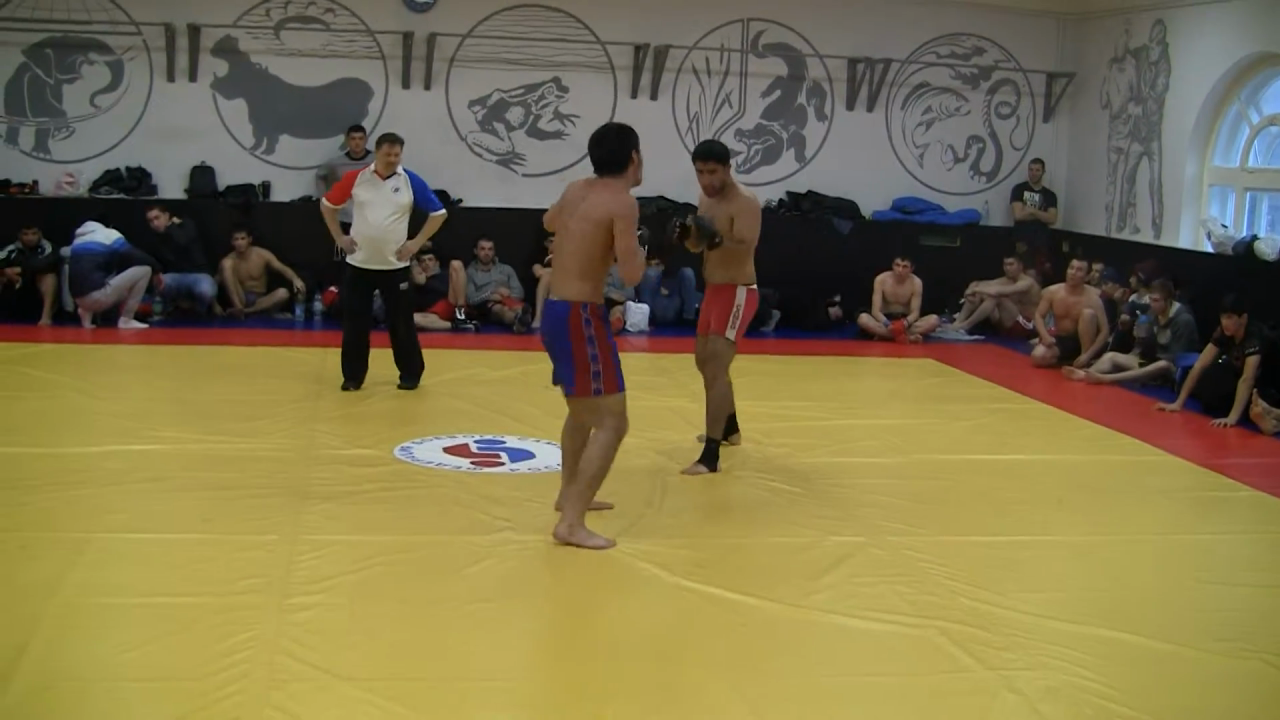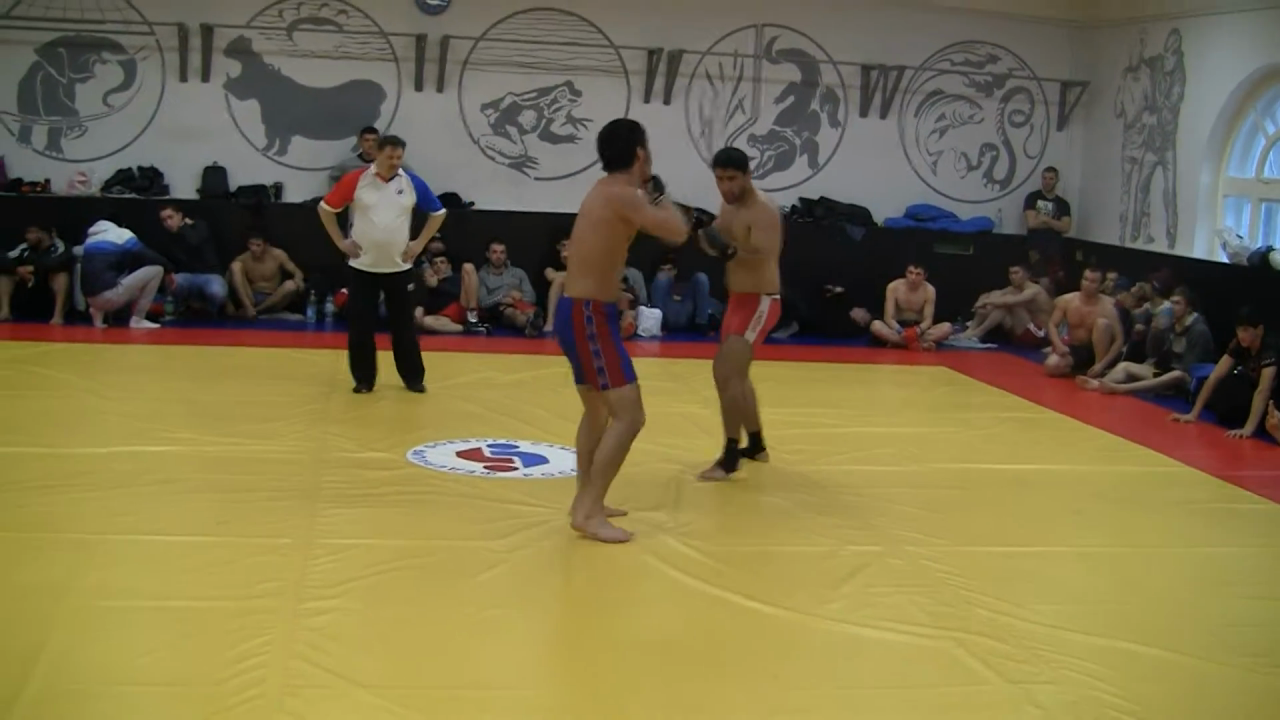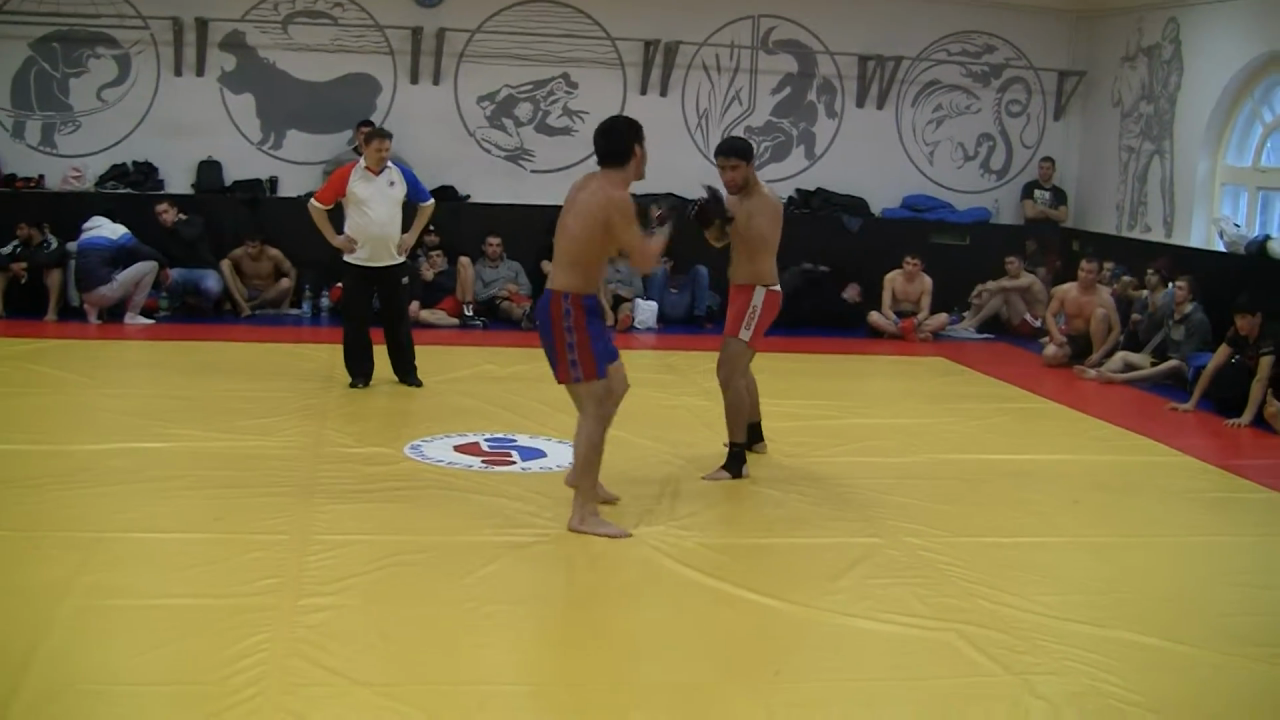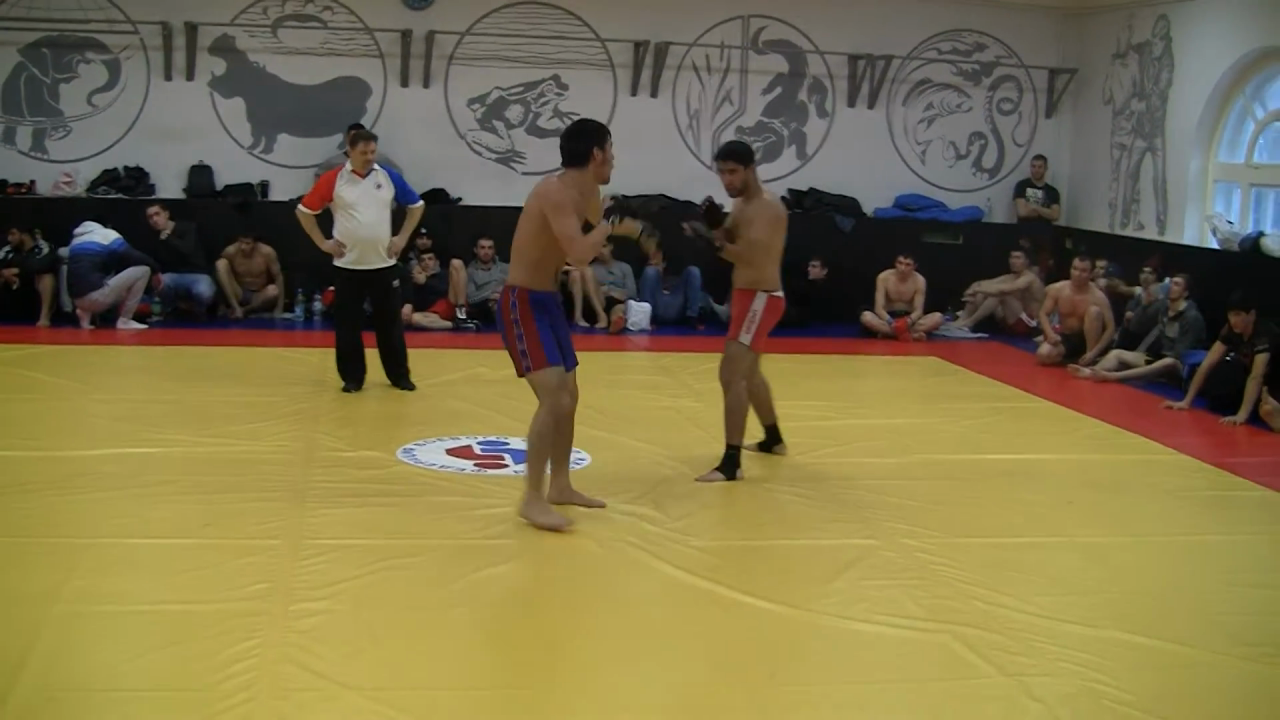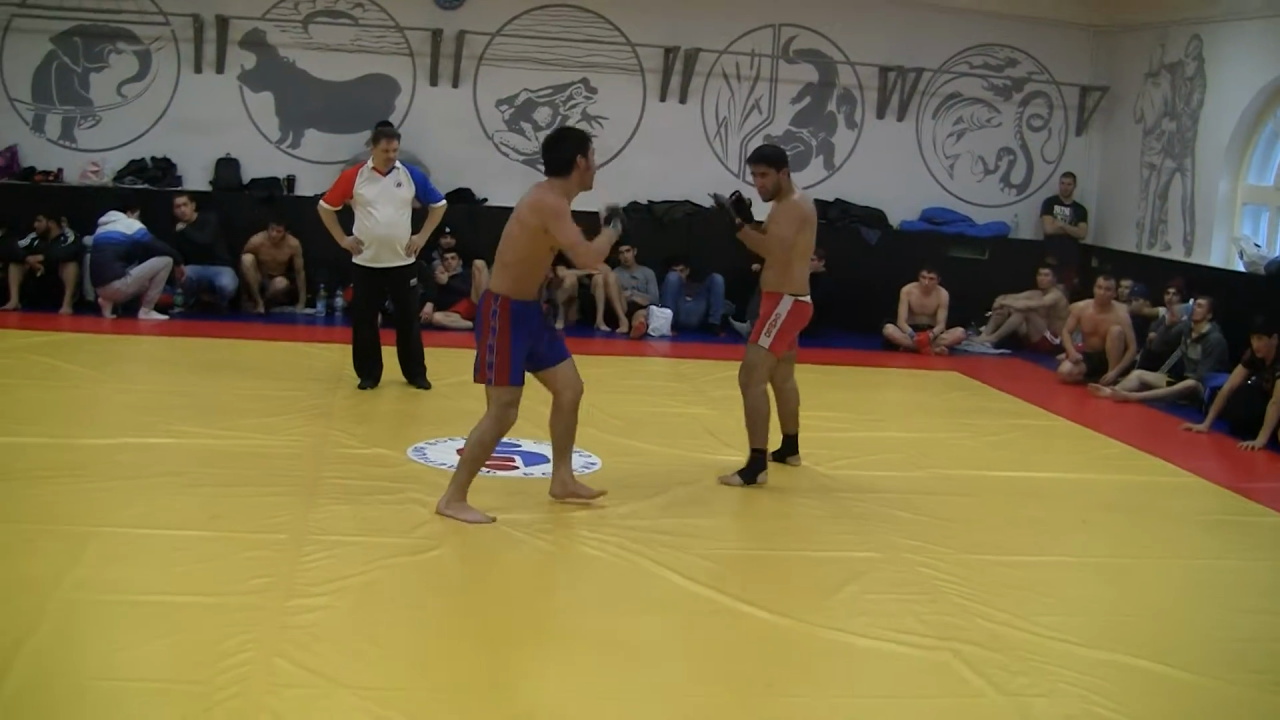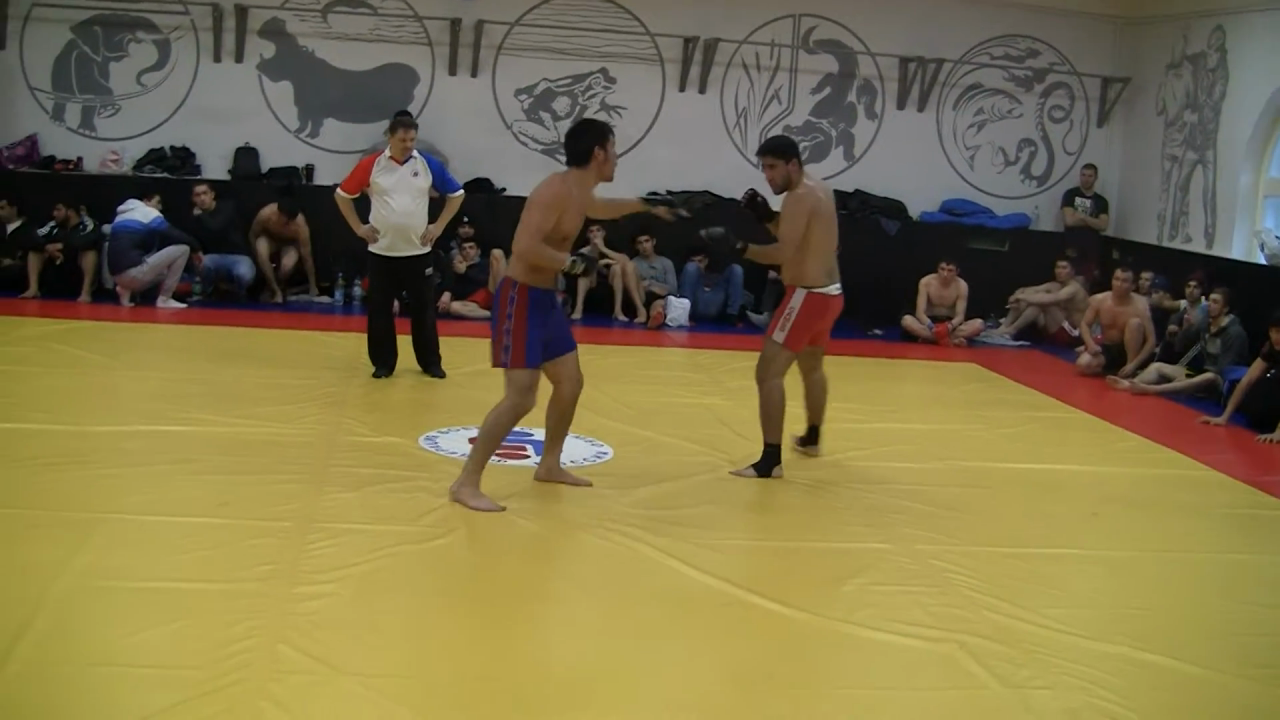
dt=0.3s
person 1, frame 1
left shoulder: (577, 190)
right shoulder: (622, 203)
left elbow: (551, 223)
right elbow: (631, 274)
right wrist: (637, 246)
left hip: (556, 310)
right hip: (579, 317)
left knee: (582, 409)
right knee: (611, 423)
left ankle: (572, 493)
right ankle: (572, 523)
person 1, frame 2
left shoulder: (605, 190)
right shoulder: (620, 195)
right elbow: (675, 231)
right wrist: (660, 194)
left hip: (582, 310)
right hip: (588, 317)
left knee: (600, 410)
right knee: (628, 416)
left ankle: (586, 499)
right ankle: (589, 513)
person 1, frame 3
left shoulder: (589, 184)
right shoulder: (615, 198)
right elbow: (645, 261)
right wrist: (661, 231)
left hip: (580, 303)
right hip: (568, 309)
left knee: (615, 387)
right knee: (595, 407)
left ankle: (582, 477)
right ankle: (583, 513)
person 1, frame 4
left shoulder: (583, 190)
right shoulder: (555, 192)
left elbow: (604, 222)
right elbow: (578, 253)
right wrist: (608, 221)
left hip: (548, 302)
right hip: (521, 305)
left knee: (568, 397)
right knee: (554, 399)
left ankle: (560, 486)
right ankle: (532, 499)
person 1, frame 5
left shoulder: (551, 199)
right shoulder: (547, 203)
right elbow: (590, 258)
left wrist: (545, 289)
right wrist: (612, 227)
left hip: (530, 308)
right hip: (504, 312)
left knee: (570, 389)
right knee: (502, 413)
left ankle: (563, 480)
right ankle: (453, 498)
person 1, frame 6
left shoulder: (582, 192)
right shoulder: (554, 191)
left elbow: (603, 209)
right elbow: (525, 248)
left wrist: (650, 207)
right wrist: (573, 263)
left hip: (545, 298)
right hip: (520, 298)
left knee: (571, 382)
right knee: (519, 398)
left ankle: (549, 464)
right ankle: (467, 483)
person 2, frame 1
left shoulder: (744, 202)
right shoulder: (706, 198)
left elbow: (745, 252)
right elbow: (697, 245)
left wrist: (715, 239)
right wrist: (685, 233)
left hip: (737, 294)
right hip: (715, 291)
left knee: (715, 371)
right knee: (706, 363)
left ankle: (711, 455)
right ankle: (729, 426)
person 2, frame 2
left shoulder: (763, 211)
right shoulder: (729, 206)
left elbow: (760, 261)
right elbow: (713, 246)
left wrist: (729, 251)
left hip: (759, 302)
right hip: (739, 300)
left knee: (725, 370)
right knee: (735, 374)
left ankle: (730, 455)
right ankle: (755, 445)
person 2, frame 3
left shoulder: (765, 201)
right shoulder: (733, 197)
left elbow: (757, 246)
right elbow: (718, 240)
left wrist: (726, 218)
right wrist: (707, 221)
left hip: (758, 294)
right hip: (743, 291)
left knee: (729, 372)
right knee: (739, 368)
left ankle: (737, 461)
right ankle: (754, 436)
person 2, frame 4
left shoulder: (767, 207)
right shoulder: (742, 202)
left elbow: (752, 256)
right elbow: (728, 238)
left wrist: (714, 241)
right wrist: (715, 223)
left hip: (760, 299)
right hip: (748, 296)
left knee: (731, 374)
right knee: (747, 371)
left ankle: (731, 462)
right ankle: (773, 439)
person 2, frame 5
left shoulder: (793, 207)
right shoulder: (790, 204)
left elbow: (773, 250)
right elbow: (769, 240)
left wrist: (739, 221)
right wrist: (744, 218)
left hip: (786, 303)
right hip: (789, 301)
left knee: (751, 378)
right knee: (782, 377)
left ankle: (756, 466)
right ankle: (789, 448)
person 2, frame 6
left shoulder: (799, 197)
right shoulder: (819, 190)
left elbow: (783, 253)
left wrist: (736, 245)
right wrist: (765, 216)
left hip: (808, 296)
right hip: (827, 293)
left knee: (768, 373)
right knee: (811, 367)
left ankle: (770, 460)
right ankle: (812, 437)
person 3, frame 1
left shoulder: (411, 182)
right shoulder: (355, 178)
left elbow: (438, 213)
right elbow: (328, 205)
left wrist: (417, 242)
right wrist: (339, 237)
left hip: (395, 265)
right hip: (359, 264)
left knee: (401, 323)
right knee: (355, 323)
left ankle: (411, 375)
right ankle: (353, 376)
person 3, frame 2
left shoulder: (412, 183)
right shoulder: (356, 180)
left elbow: (438, 212)
right elbow: (326, 208)
left wrist: (420, 243)
right wrist: (340, 241)
left hip: (400, 268)
right hip: (363, 267)
left knee: (404, 324)
right knee: (360, 325)
left ankle: (413, 377)
right ankle: (363, 379)
person 3, frame 3
left shoulder: (402, 175)
right shoulder: (346, 175)
left elbow: (427, 203)
right elbow: (316, 205)
left wrist: (413, 235)
right wrist: (333, 238)
left hip: (393, 261)
right hip: (357, 262)
left knee: (398, 319)
right knee: (356, 320)
left ankle: (407, 372)
right ankle: (360, 374)
person 3, frame 4
left shoulder: (389, 177)
right shoulder: (333, 180)
left elbow: (416, 205)
right elbow: (304, 210)
left wrist: (403, 237)
right wrist: (322, 242)
left hip: (384, 264)
right hip: (347, 265)
left knee: (390, 321)
right knee: (347, 323)
left ankle: (400, 375)
right ankle: (352, 377)
person 3, frame 5
left shoulder: (411, 175)
right shoulder: (354, 176)
left elbow: (439, 204)
right elbow: (325, 206)
left wrist: (423, 236)
right wrist: (342, 239)
left hip: (402, 262)
right hip: (366, 263)
left knee: (408, 319)
right knee: (364, 321)
left ankle: (416, 374)
right ankle: (368, 375)
person 3, frame 6
left shoulder: (428, 165)
right shoulder: (371, 165)
left elbow: (456, 194)
right elbow: (343, 194)
left wrist: (439, 226)
right wrist: (358, 227)
left hip: (419, 251)
right hip: (381, 251)
left knee: (423, 308)
right knee: (379, 309)
left ankle: (430, 362)
right ankle: (383, 363)
